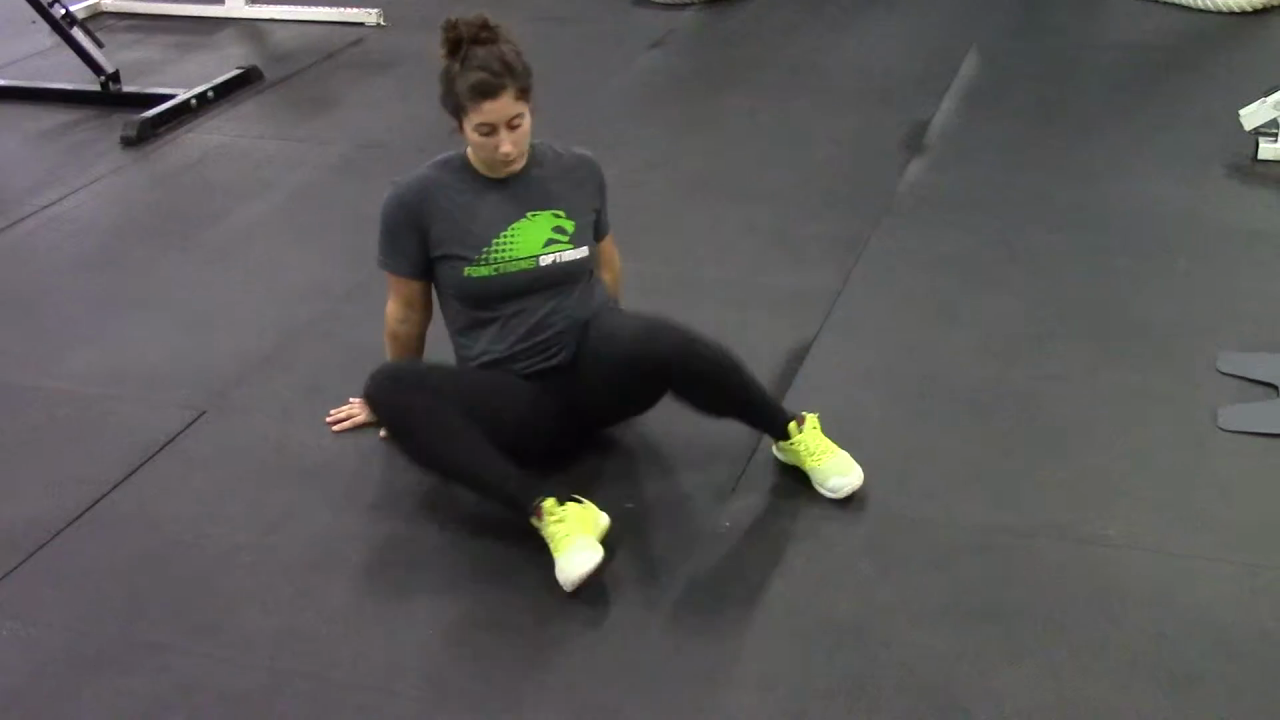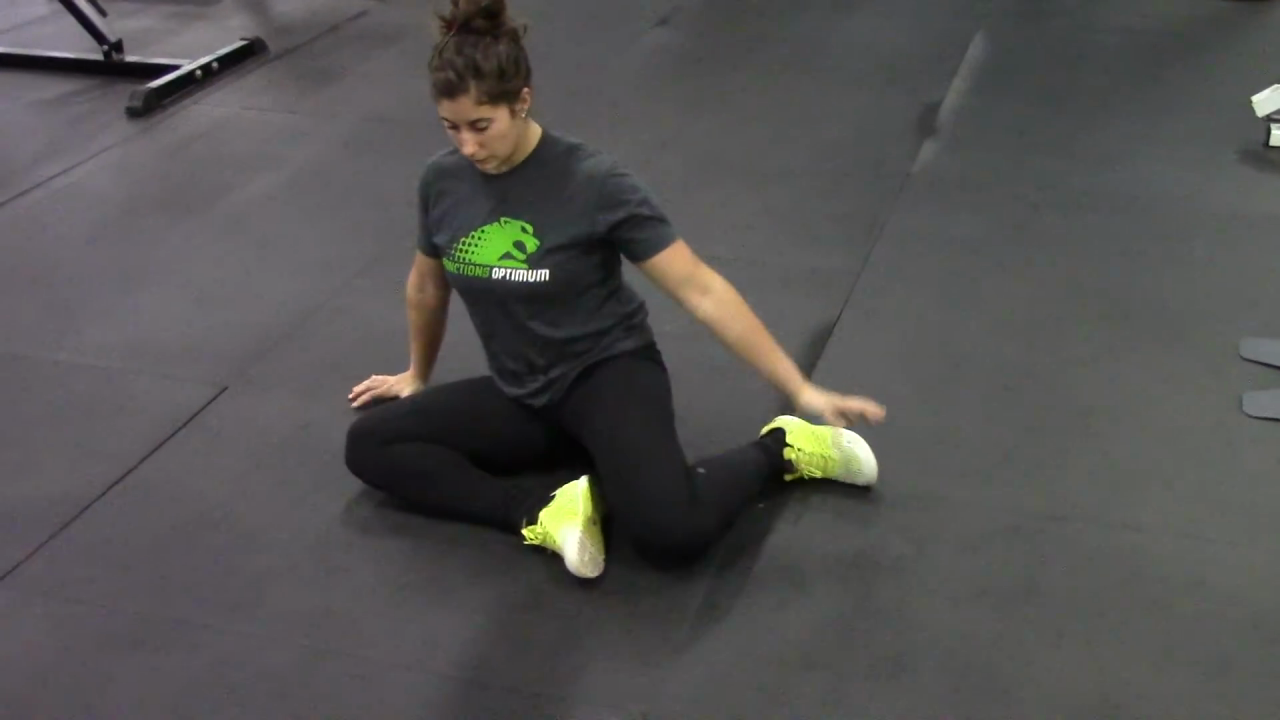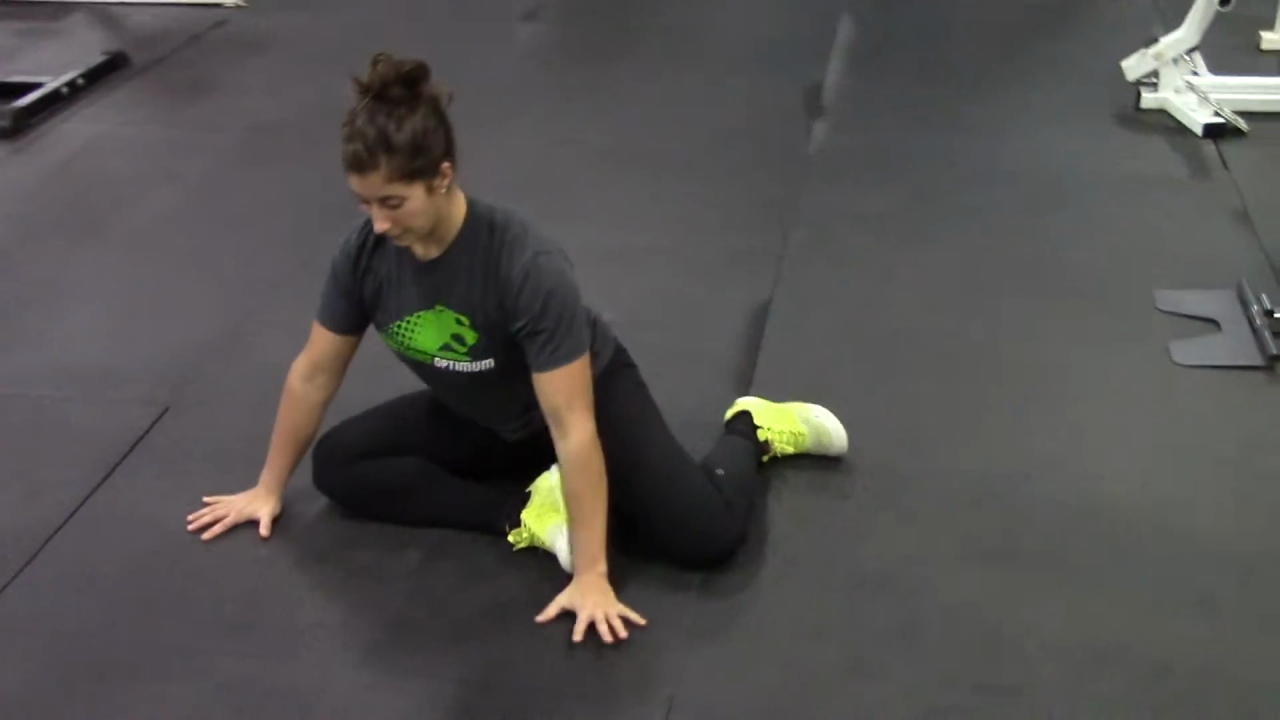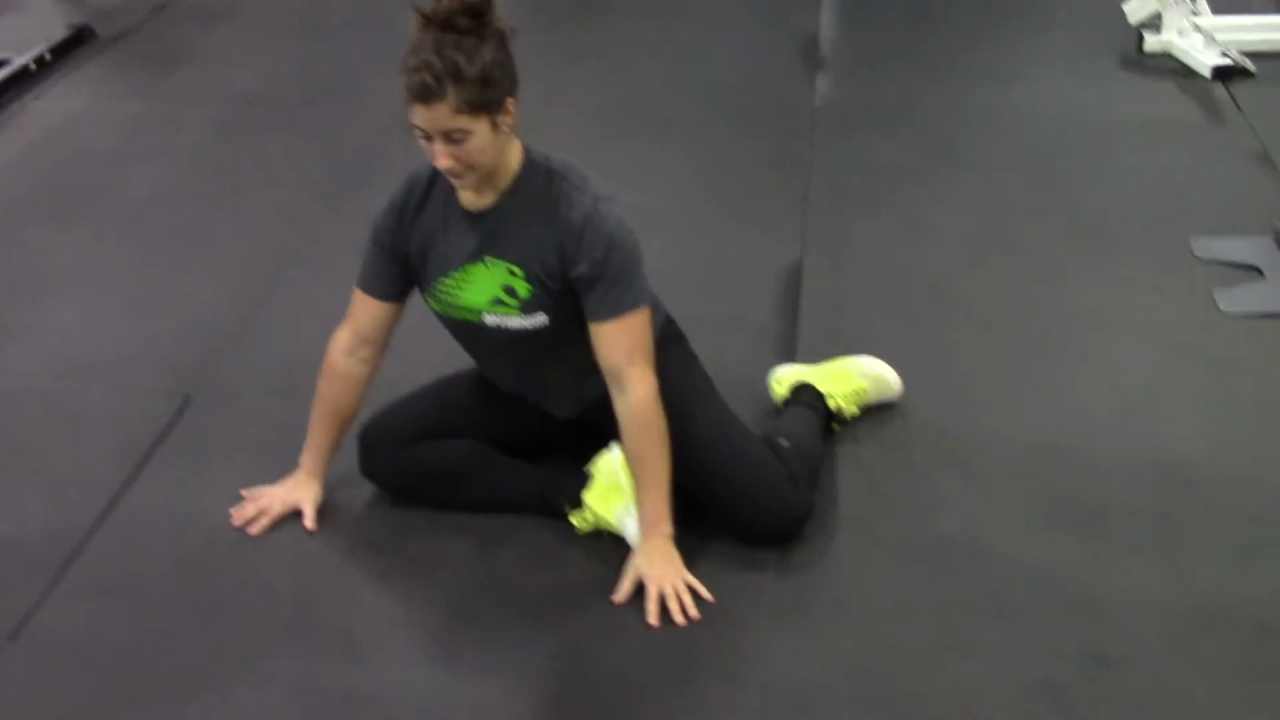
dt=0.7s
person 1, frame 1
left shoulder: (576, 171)
right shoulder: (419, 200)
right elbow: (406, 312)
right wrist: (405, 398)
left hip: (590, 358)
right hip: (511, 396)
left knee: (658, 345)
right knee: (387, 387)
left ankle: (792, 430)
right ankle: (550, 513)
person 1, frame 2
left shoulder: (594, 184)
right shoulder: (442, 180)
left elbow: (699, 289)
right elbow: (427, 285)
left wrist: (800, 389)
right wrist: (417, 374)
left hip: (607, 372)
right hip: (520, 396)
left knee: (671, 533)
right knee: (369, 444)
left ankle: (777, 451)
right ankle: (543, 510)
person 1, frame 3
left shoulder: (528, 267)
right shoulder: (365, 252)
left elbow: (572, 429)
right elbow: (313, 375)
left wrist: (590, 576)
right wrist: (269, 488)
left hip: (587, 392)
right hip: (478, 419)
left knee: (707, 536)
right knee: (336, 465)
left ankle: (751, 432)
right ankle: (526, 509)
person 1, frame 4
left shoulder: (583, 217)
right shoulder: (411, 208)
left elbow: (631, 383)
right elbow: (355, 346)
left wrist: (656, 540)
right wrist: (309, 473)
left hip: (635, 367)
right hip: (523, 394)
left knee: (771, 510)
right knee: (383, 451)
left ankle: (812, 396)
right ankle: (586, 490)
